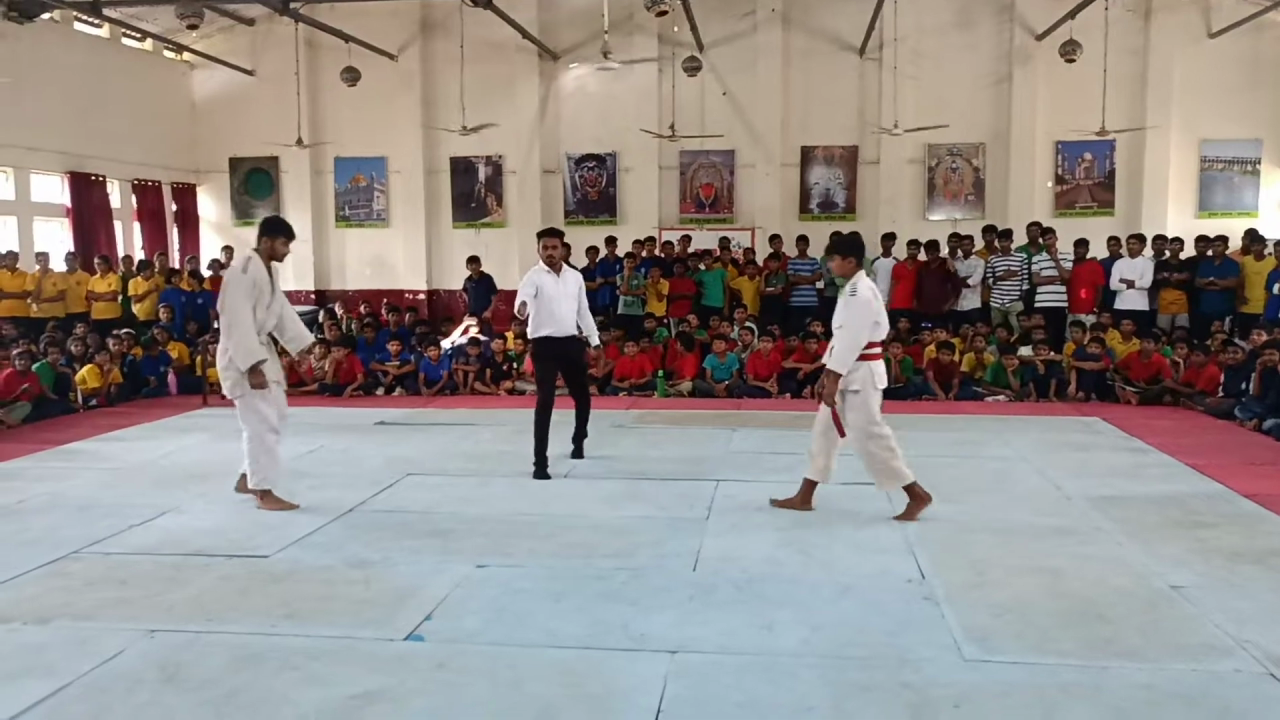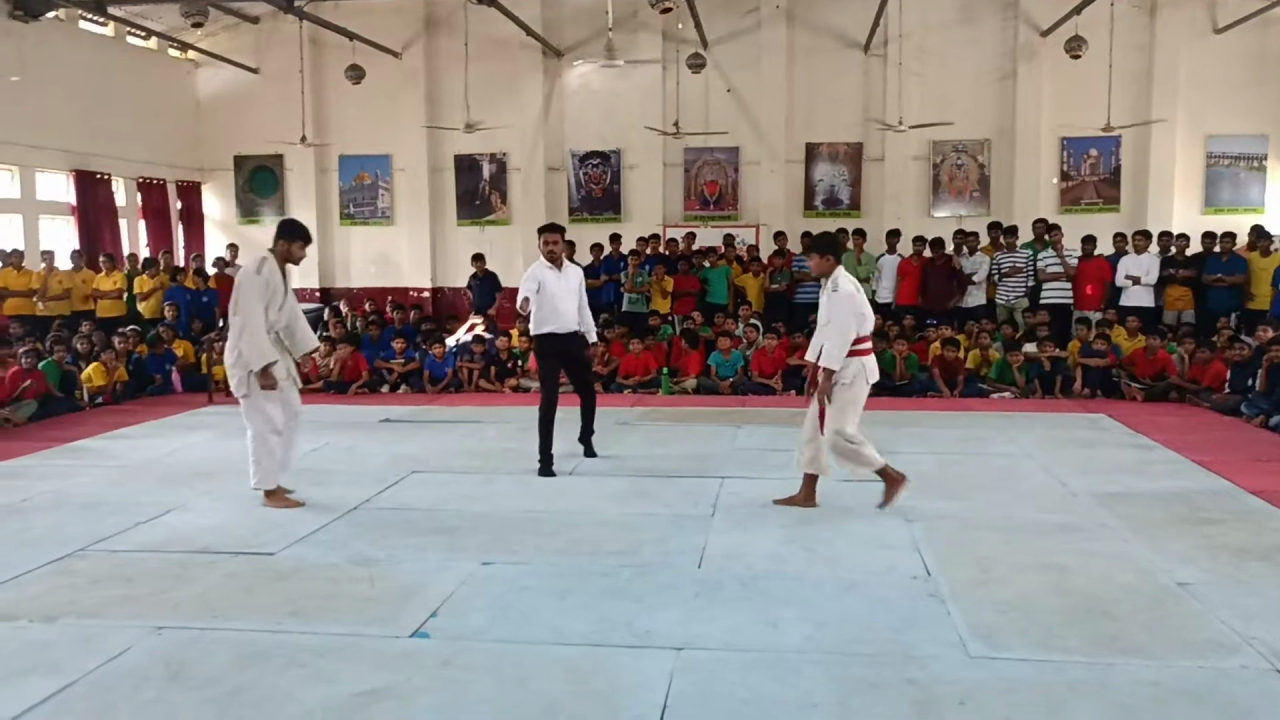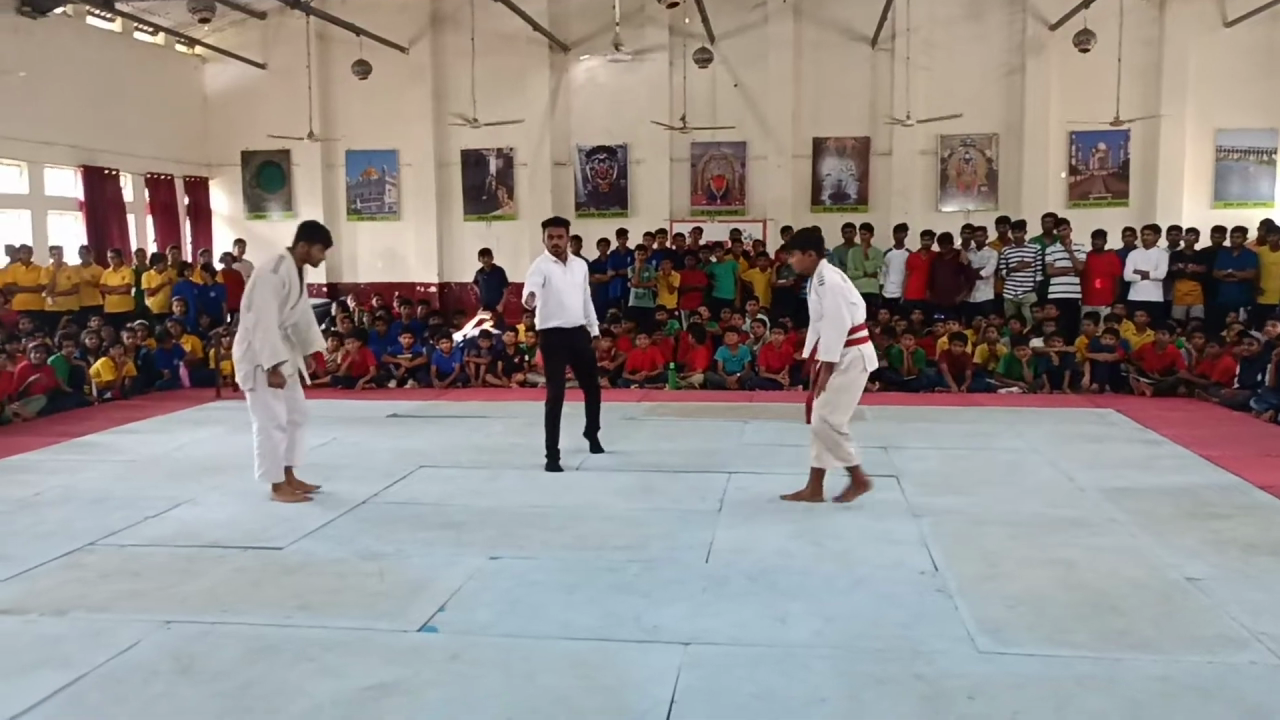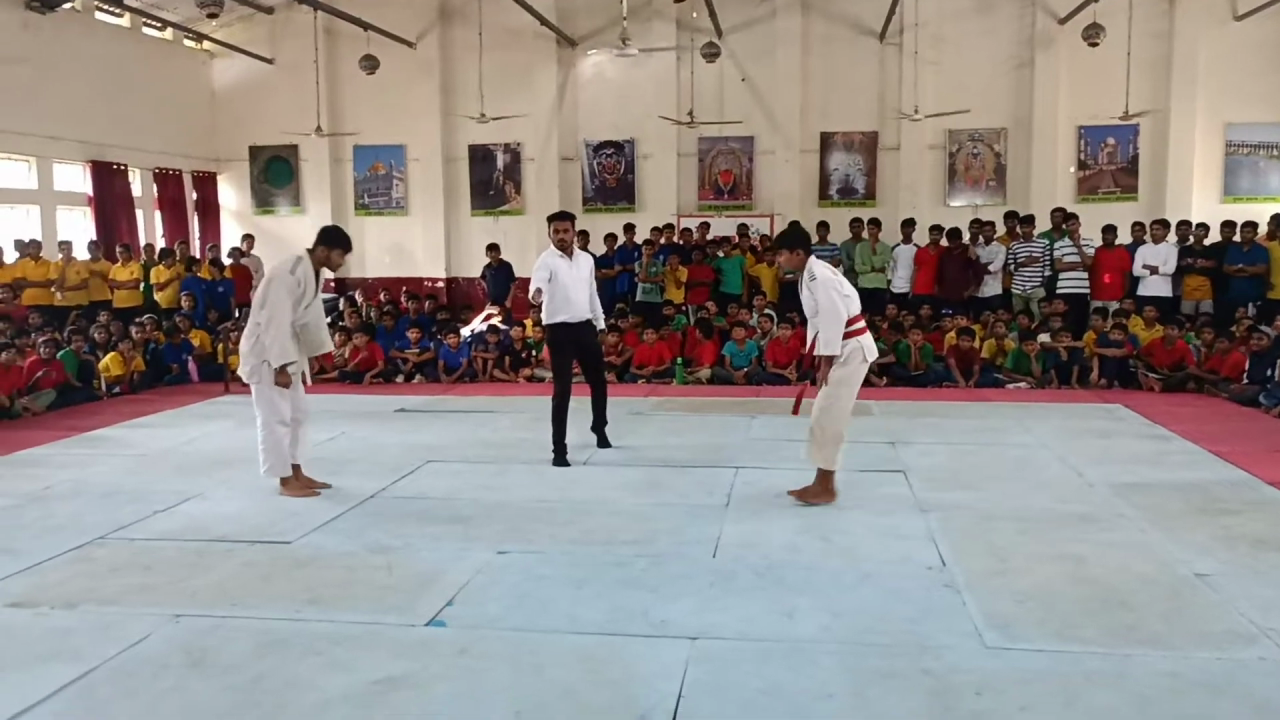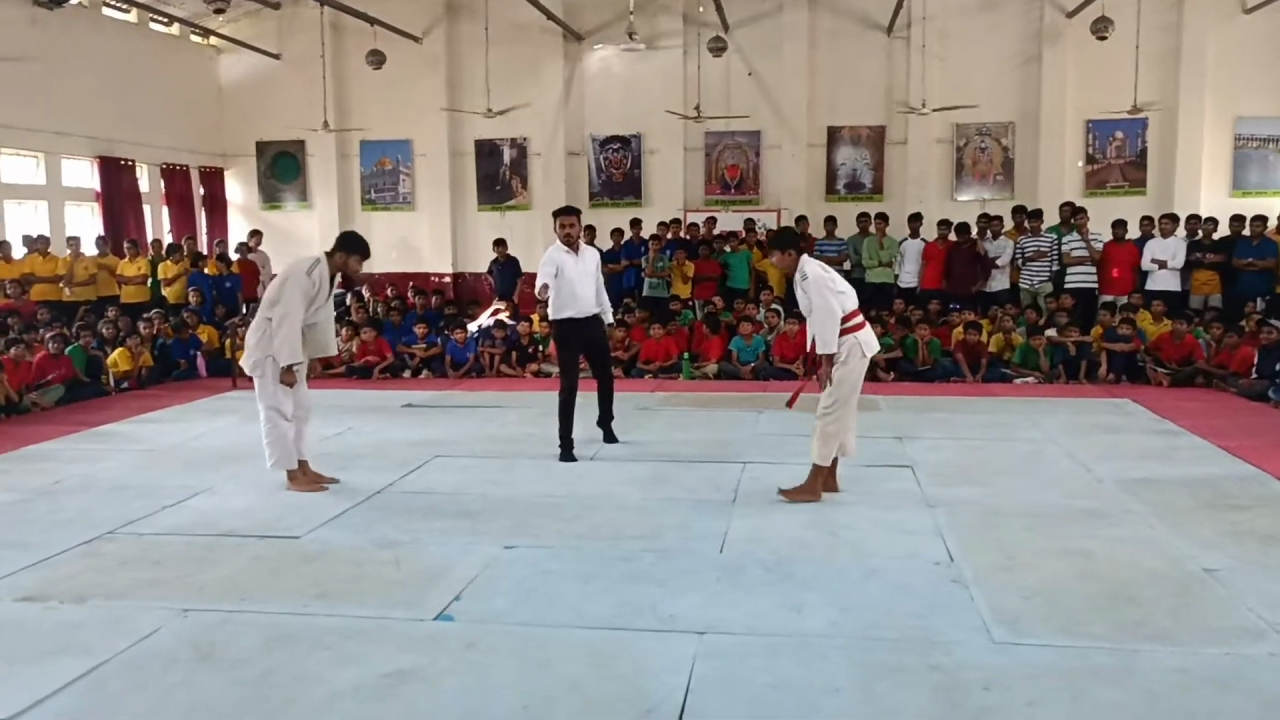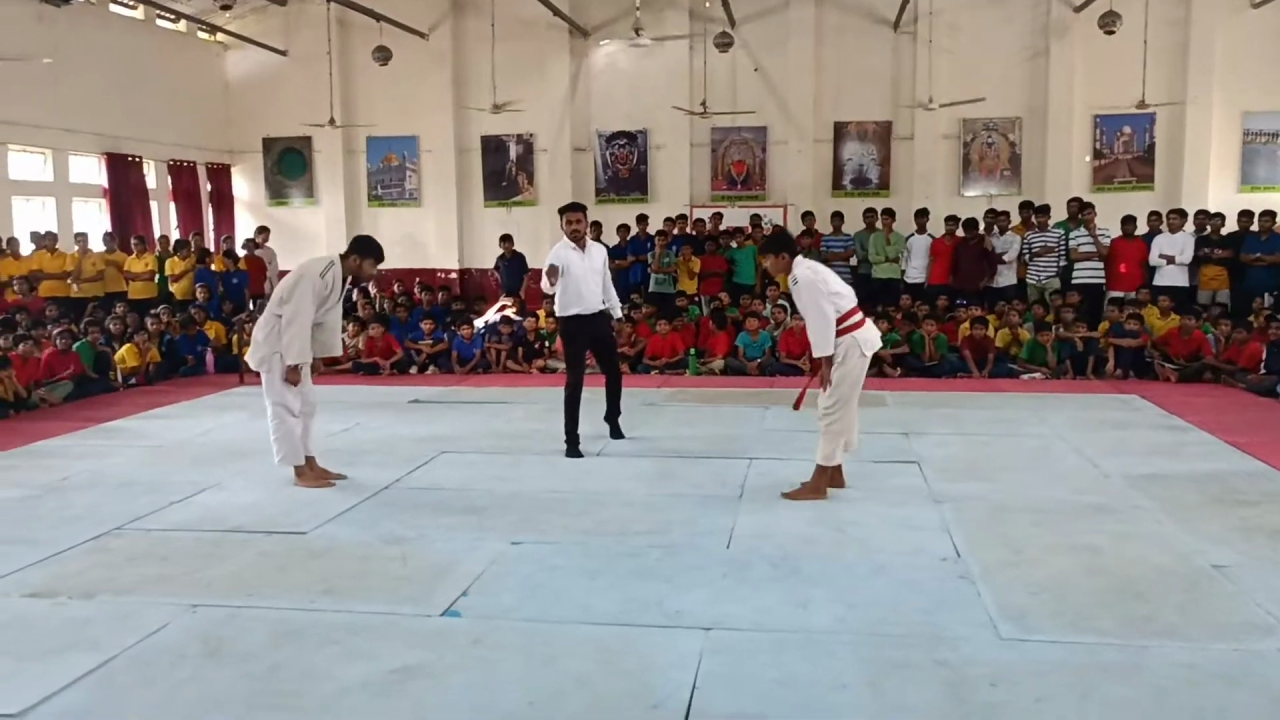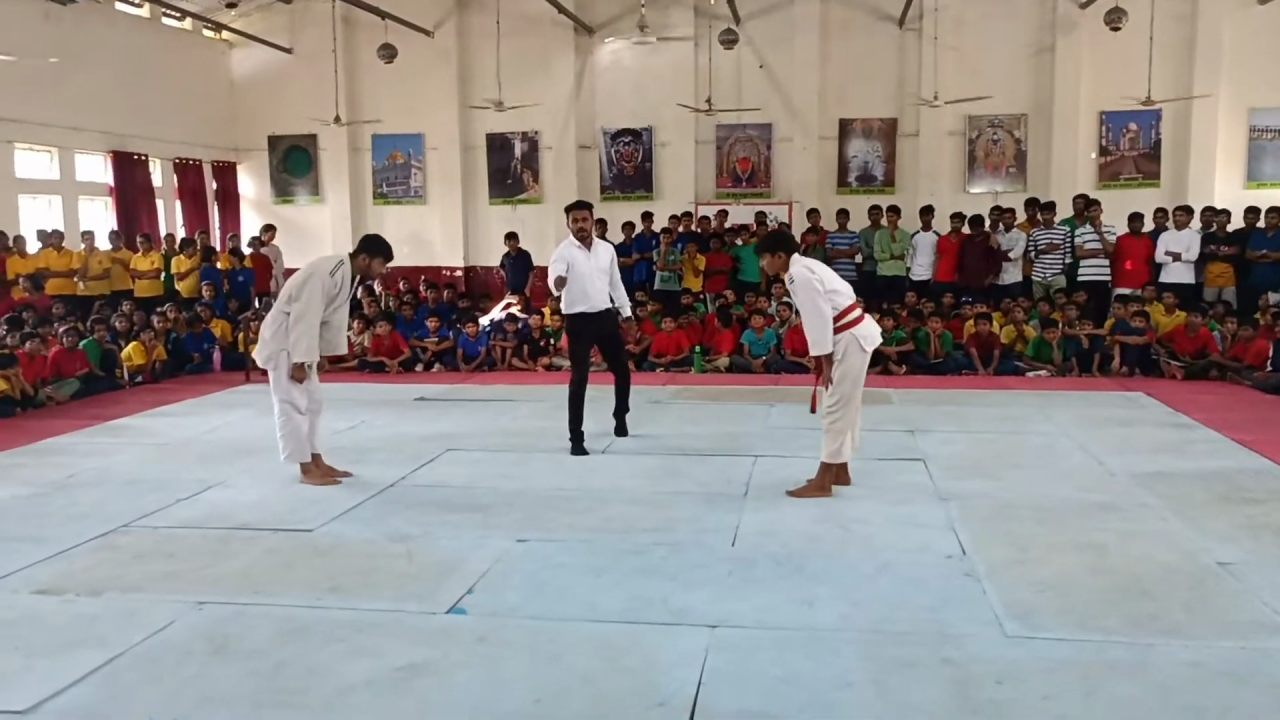
dt=0.1s
person 1, frame 1
left shoulder: (859, 292)
right shoulder: (856, 288)
left elbow: (852, 339)
left wrist: (832, 377)
right wrist: (828, 372)
left hip: (860, 373)
right hip: (850, 372)
left knee: (871, 436)
right knee: (824, 432)
left ankle: (916, 494)
right ankle: (804, 498)
person 1, frame 2
left shoulder: (842, 287)
right shoulder: (832, 284)
left elbow: (841, 335)
right elbow: (824, 330)
left wrist: (827, 375)
right wrist: (814, 367)
left hip: (851, 366)
right hip: (837, 365)
left knee: (838, 432)
right knee: (816, 427)
left ankle: (891, 476)
right ankle: (806, 493)
person 1, frame 3
left shoulder: (829, 279)
right shoulder: (820, 278)
left elbow: (837, 326)
right elbow: (819, 325)
left wrist: (826, 368)
right wrist: (812, 361)
left hip: (852, 356)
right hip: (838, 355)
left knee: (826, 420)
right knee: (819, 419)
left ankle: (859, 478)
right ankle: (814, 488)
person 1, frame 4
left shoulder: (818, 275)
right shoulder: (810, 274)
left elbow: (834, 319)
right elbow: (818, 321)
left wrist: (826, 363)
right wrist: (817, 358)
left hip: (851, 348)
right hip: (845, 346)
left knee: (826, 414)
right knee: (830, 413)
left ankle: (823, 486)
right ankle: (824, 482)
person 1, frame 5
left shoulder: (810, 273)
right shoulder: (805, 272)
left elbow: (828, 317)
right elbow: (817, 318)
left wrist: (826, 362)
right wrist: (820, 357)
left hip: (851, 343)
right hip: (845, 342)
left knee: (831, 411)
right knee: (837, 411)
left ankle: (814, 483)
right ankle: (829, 478)
person 1, frame 6
left shoulder: (802, 277)
right shoulder: (805, 270)
left elbow: (821, 320)
left wrist: (824, 363)
right wrist: (824, 360)
left hip: (851, 341)
right hip: (851, 338)
left knee: (834, 409)
right knee: (840, 407)
left ankle: (818, 483)
right ankle: (834, 473)
person 1, frame 7
left shoulder: (798, 275)
right shoulder: (803, 268)
left elbow: (819, 319)
left wrist: (825, 361)
right wrist: (825, 358)
left hip: (850, 338)
right hip: (850, 334)
left knee: (837, 407)
right knee: (843, 405)
left ankle: (823, 481)
right ankle: (840, 471)
person 2, frame 1
left shoulder: (268, 271)
right shoulder: (242, 273)
left elbow: (282, 311)
right elbow: (238, 324)
left wrist: (301, 346)
right wrist: (253, 367)
left hip: (261, 351)
right hip: (241, 357)
left knee: (275, 416)
right knee: (262, 425)
left ankle: (247, 480)
right ankle: (264, 493)
person 2, frame 2
left shoulder: (281, 271)
right shoulder: (256, 275)
left elbow: (291, 314)
right elbow: (249, 326)
left wrist: (303, 352)
right wrist: (263, 369)
left hip: (270, 350)
right hip: (250, 356)
left knee: (288, 414)
right knee: (266, 424)
left ankle: (271, 479)
right ankle: (270, 492)
person 2, frame 3
left shoulder: (297, 270)
right shoulder: (273, 273)
left elbow: (302, 314)
right elbow: (263, 323)
left wrist: (309, 352)
right wrist: (273, 367)
left hip: (280, 347)
right hip: (258, 351)
left knee: (295, 413)
right knee: (271, 419)
left ankle: (289, 477)
right ankle: (278, 486)
person 2, frame 4
left shoulder: (314, 273)
right shoulder: (289, 273)
left elbow: (312, 317)
right elbow: (275, 322)
left wrist: (313, 354)
right wrist: (281, 366)
left hip: (285, 344)
right hip: (264, 347)
left knee: (296, 412)
right knee: (275, 414)
left ankle: (296, 473)
right ankle: (285, 480)
person 2, frame 5
left shoulder: (328, 275)
right shoulder: (304, 274)
left elbow: (321, 318)
right elbow: (287, 321)
left wrist: (315, 355)
right wrist: (288, 366)
left hip: (291, 341)
right hip: (270, 341)
left knee: (300, 408)
right knee: (278, 410)
left ankle: (303, 468)
right ankle: (292, 475)
person 2, frame 6
left shoulder: (340, 276)
right shoulder: (317, 274)
left elbow: (329, 319)
right elbow: (297, 321)
left wrist: (318, 355)
right wrist: (293, 364)
left hip: (295, 338)
right hip: (276, 337)
left knee: (305, 405)
right knee: (285, 406)
left ankle: (310, 464)
right ankle: (301, 472)
person 2, frame 7
left shoulder: (348, 275)
right shoulder: (326, 273)
left elbow: (336, 317)
right elbow: (305, 319)
left wrist: (322, 354)
right wrist: (300, 362)
left hip: (302, 335)
right hip: (283, 334)
left knee: (312, 402)
right knee: (292, 404)
left ankle: (316, 462)
right ankle: (307, 469)
person 3, frame 1
left shoulder: (575, 277)
right shoulder: (533, 277)
left elbow: (583, 311)
right elbow: (523, 299)
left wrist: (595, 342)
right wrist: (522, 308)
left hip: (571, 342)
right hip: (544, 344)
left knee: (582, 397)
right knee: (545, 402)
left ankle: (578, 441)
right ankle: (540, 462)
person 3, frame 2
left shoulder: (576, 272)
right shoulder: (535, 272)
right elbow: (525, 294)
left wrist: (592, 338)
right wrist: (524, 304)
left hip: (574, 339)
right hip: (547, 341)
left knee: (588, 392)
right knee: (549, 400)
left ankle: (586, 438)
right ankle: (545, 460)
person 3, frame 3
left shoulder: (580, 265)
right shoulder: (540, 266)
right elbow: (531, 289)
left wrist: (594, 332)
right wrist: (530, 299)
left hip: (578, 333)
right hip: (553, 336)
left knee: (592, 387)
right knee: (555, 396)
left ankle: (592, 434)
right ankle: (552, 455)
person 3, frame 4
left shoulder: (586, 260)
right shoulder: (546, 261)
right elbow: (537, 285)
left wrist: (600, 326)
right wrist: (536, 294)
left hip: (585, 328)
right hip: (559, 331)
left knee: (599, 381)
right knee: (562, 391)
left ankle: (599, 428)
right ankle: (559, 450)
person 3, frame 5
left shoulder: (593, 255)
right shoulder: (552, 256)
right elbow: (544, 280)
left wrist: (608, 320)
right wrist: (543, 290)
left hip: (592, 323)
right hip: (566, 326)
left knee: (606, 376)
right knee: (569, 386)
left ankle: (605, 423)
right ankle: (566, 445)
person 3, frame 6
left shoulder: (599, 251)
right shoulder: (558, 253)
right elbow: (548, 283)
left wrist: (617, 314)
right wrist: (550, 281)
left hip: (599, 318)
right hip: (572, 323)
left knee: (613, 372)
right knee: (574, 382)
left ankle: (612, 418)
right ankle: (571, 440)
person 3, frame 7
left shoulder: (607, 249)
right shoulder: (563, 252)
left elbow: (615, 283)
right elbow: (554, 281)
left wrist: (627, 314)
right wrist: (558, 283)
left hip: (605, 316)
right hip: (578, 320)
left knee: (622, 370)
right knee: (579, 379)
left ankle: (620, 415)
right ankle: (576, 438)
